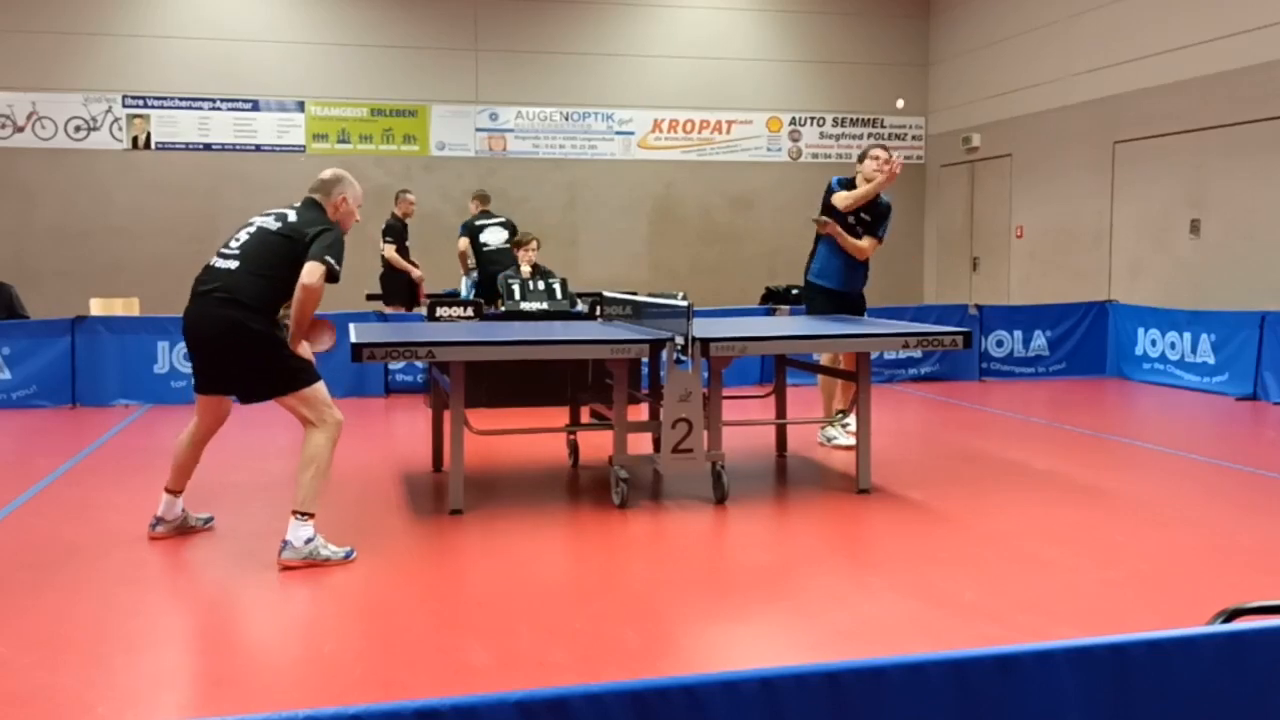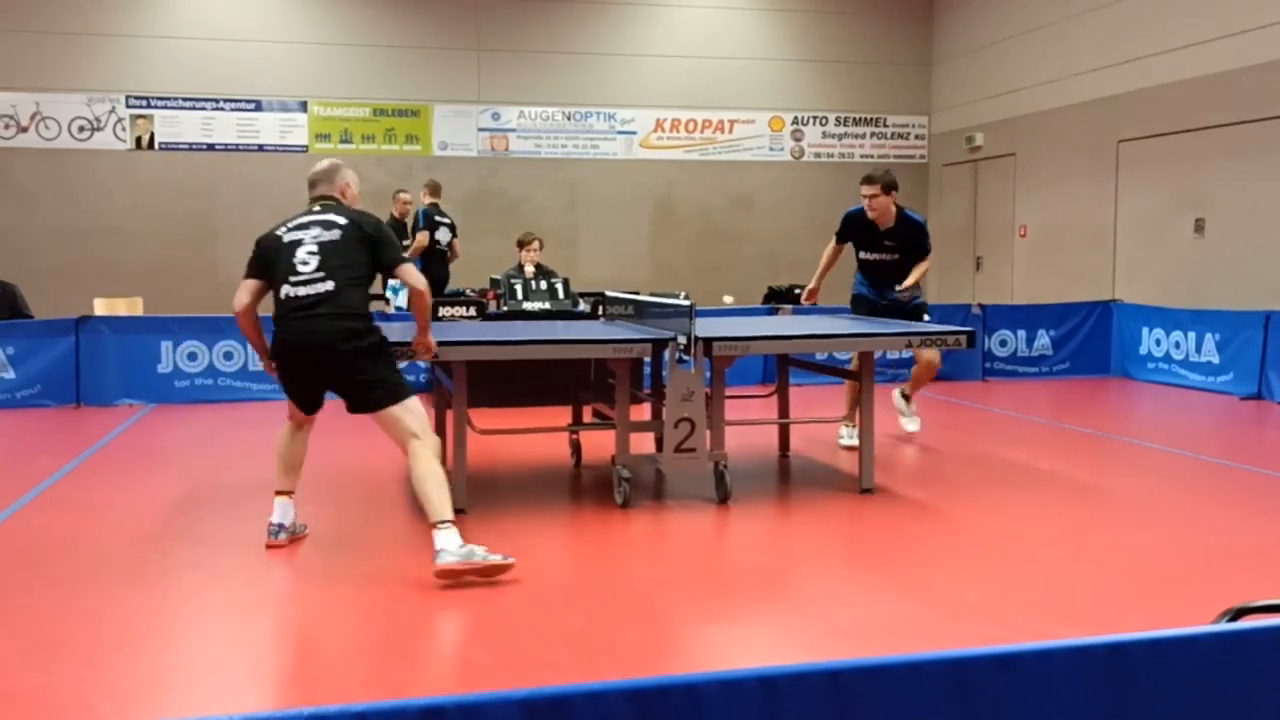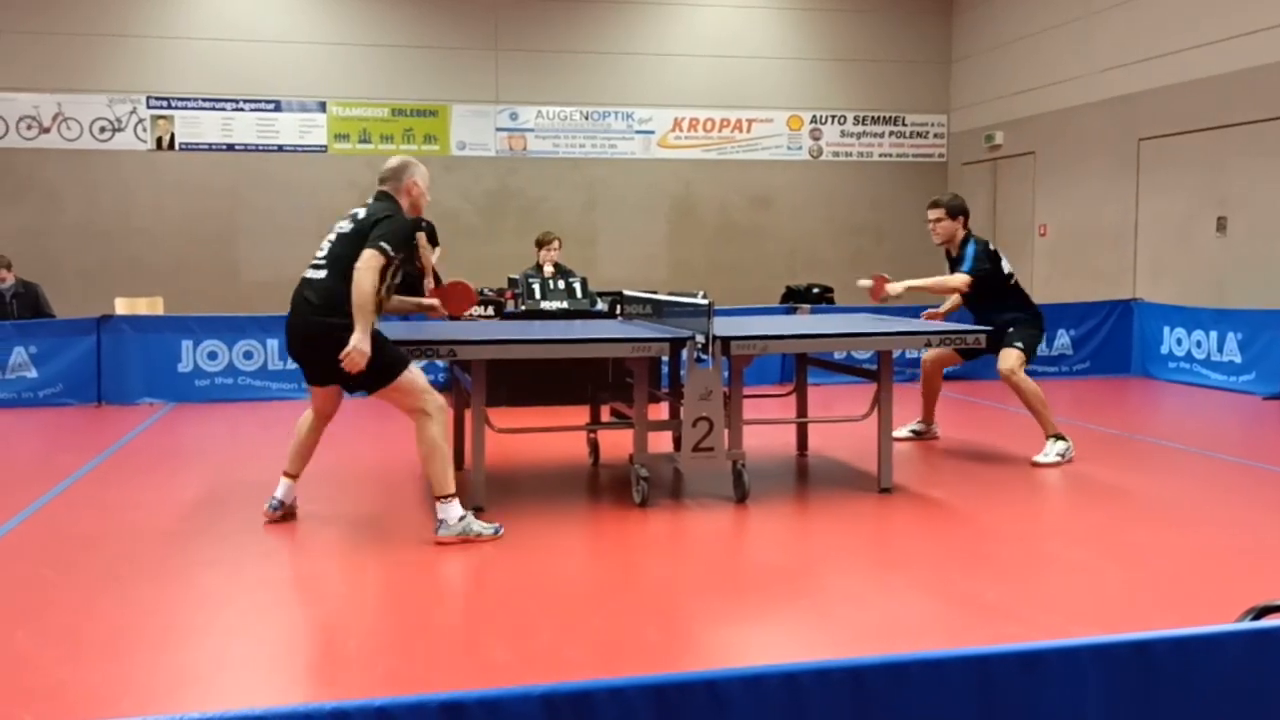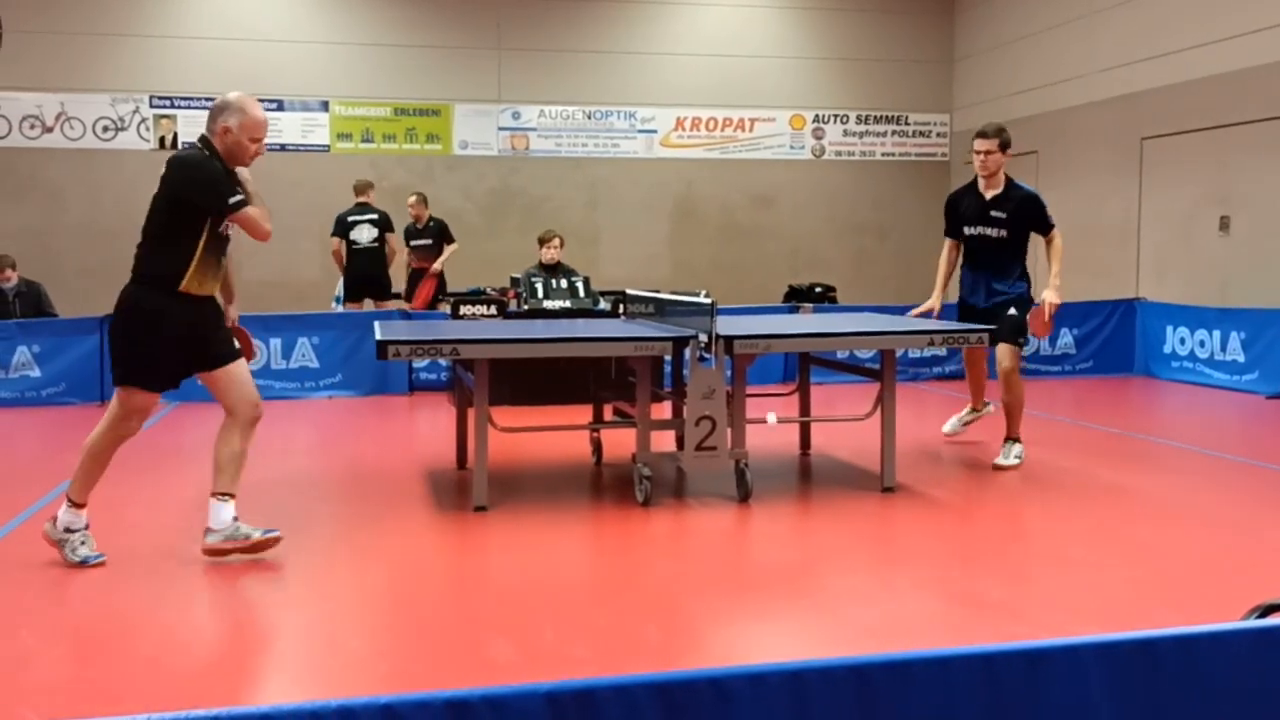
dt=1s
person 1, frame 1
left shoulder: (274, 218)
right shoulder: (327, 233)
right elbow: (310, 283)
left wrist: (285, 328)
right wrist: (297, 340)
left hip: (200, 316)
right hip: (240, 324)
left knee: (208, 418)
right knee: (324, 421)
left ankle: (169, 514)
right ankle: (300, 539)
person 1, frame 2
left shoulder: (274, 237)
right shoulder: (365, 225)
left elbow: (242, 307)
right elbow: (416, 284)
left wrist: (263, 350)
right wrist: (424, 334)
left hip: (295, 344)
right hip: (352, 342)
left knee: (298, 420)
right knee: (420, 440)
left ankle: (281, 521)
right ankle: (449, 545)
person 1, frame 3
left shoulder: (360, 217)
right shoulder: (397, 222)
right elbow: (366, 269)
left wrist: (416, 306)
right wrist: (362, 333)
left hip: (301, 325)
right hip: (337, 330)
left knee: (323, 407)
right knee: (431, 410)
left ankle: (282, 497)
right ankle: (451, 516)
person 1, frame 4
left shoulder: (220, 173)
right shoulder: (194, 168)
right elbow: (262, 229)
left wrist: (228, 301)
right wrist: (246, 186)
left hip: (200, 310)
right hip: (155, 308)
left knee: (246, 409)
right knee: (124, 422)
left ankle: (222, 525)
right ankle: (68, 524)
person 2, frame 1
left shoulder: (883, 207)
right shoulder: (839, 185)
left elbow: (864, 251)
right elbow: (843, 203)
left wrist: (834, 231)
right wrist: (880, 183)
left hip: (852, 289)
right hip: (822, 284)
left knee: (853, 354)
right knee: (831, 352)
left ankle: (844, 413)
right ankle: (827, 427)
person 2, frame 2
left shoulder: (914, 225)
right shoulder: (852, 218)
left elbow: (924, 259)
right elbow: (836, 246)
left wrist: (908, 282)
right wrist: (816, 281)
left hip: (906, 298)
right hip: (867, 296)
left knee: (930, 361)
left ankle: (905, 396)
right ankle: (849, 424)
person 2, frame 3
left shoulder: (976, 250)
right shoulder: (952, 253)
left elbow: (960, 282)
left wrist: (907, 284)
right wrist: (945, 309)
left hip: (1018, 324)
right hip: (988, 325)
left knee: (1009, 369)
right knee: (931, 360)
left ankle: (1057, 440)
right ankle: (926, 423)
person 2, frame 4
left shoulder: (1025, 199)
right shoulder: (959, 200)
left elbow: (1053, 239)
right elbow: (950, 247)
left wrist: (1052, 286)
right wrist: (936, 296)
left hip: (1011, 296)
right hip: (972, 295)
left knee: (1007, 365)
right knee: (972, 361)
left ankle: (1013, 440)
right ankle: (978, 405)
